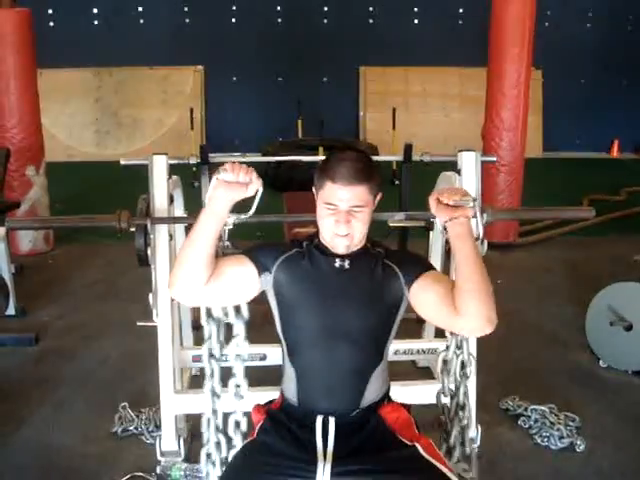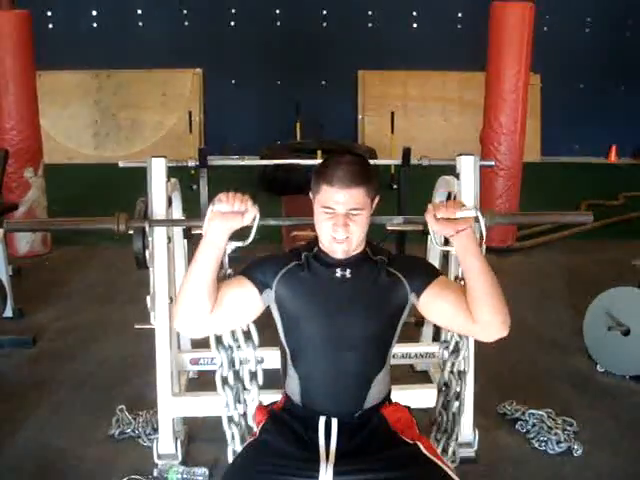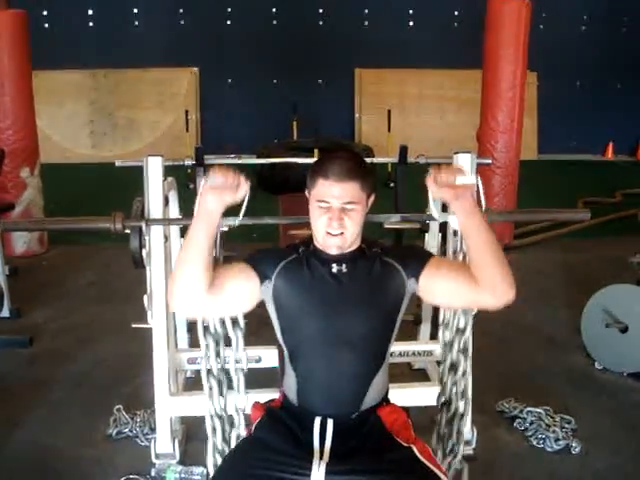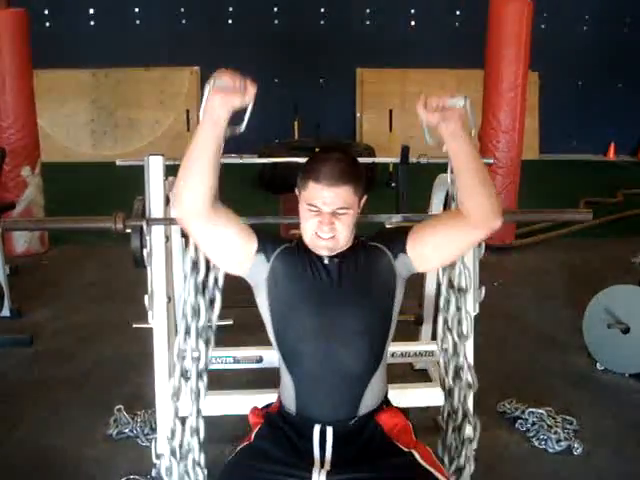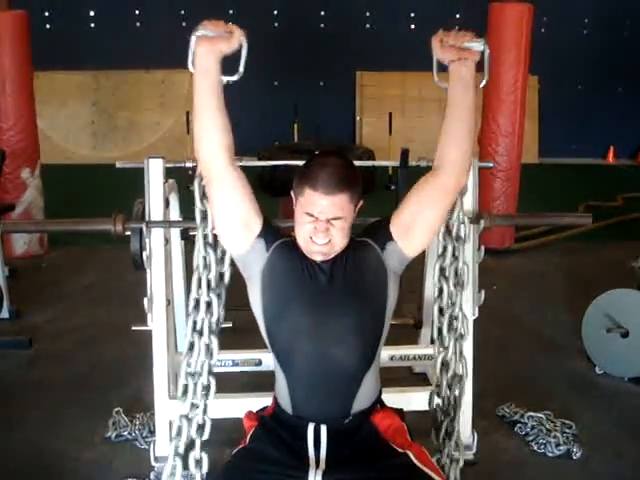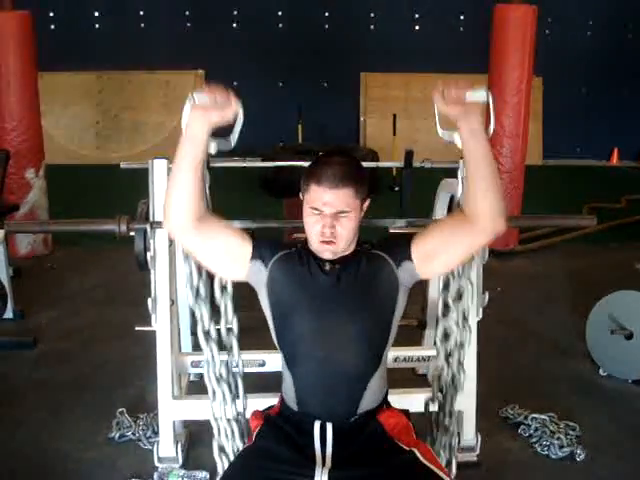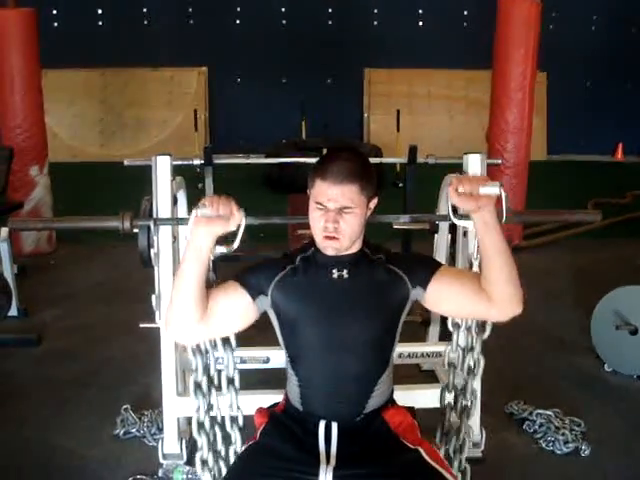
dt=0.3s
person 1, frame 1
left shoulder: (400, 269)
right shoulder: (279, 261)
left elbow: (476, 322)
right elbow: (188, 289)
left wrist: (458, 225)
right wrist: (219, 202)
left hip: (374, 431)
right hip: (288, 432)
person 1, frame 2
left shoulder: (402, 273)
right shoulder: (278, 271)
left elbow: (492, 326)
right elbow: (191, 322)
left wrist: (464, 240)
right wrist: (216, 233)
left hip: (375, 431)
right hip: (293, 430)
person 1, frame 3
left shoulder: (399, 267)
right shoulder: (275, 267)
left elbow: (497, 292)
right elbow: (188, 301)
left wrist: (464, 206)
right wrist: (210, 208)
left hip: (371, 431)
right hip: (288, 430)
person 1, frame 4
left shoulder: (388, 258)
right shoulder: (270, 262)
left elbow: (483, 217)
right elbow: (192, 209)
left wrist: (452, 130)
right wrist: (217, 112)
left hip: (371, 439)
right hip: (286, 440)
person 1, frame 5
left shoulder: (382, 253)
right shoulder: (264, 255)
left elbow: (449, 173)
right elbow: (218, 166)
left wrist: (462, 69)
right wrist: (208, 58)
left hip: (367, 437)
right hip: (280, 440)
person 1, frame 6
left shoulder: (392, 264)
right shoulder: (273, 264)
left elbow: (486, 223)
right elbow: (182, 226)
left wrist: (470, 125)
right wrist: (198, 126)
left hip: (373, 439)
right hip: (287, 439)
person 1, frame 7
left shoulder: (402, 273)
right shoulder: (276, 276)
left elbow: (504, 304)
right elbow: (186, 327)
left wrist: (485, 217)
right wrist: (203, 238)
left hip: (377, 434)
right hip: (292, 434)
